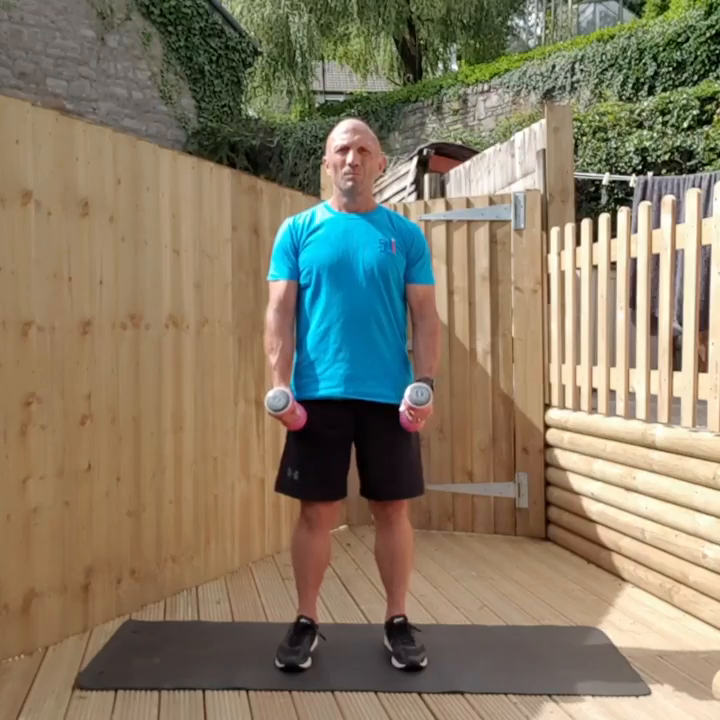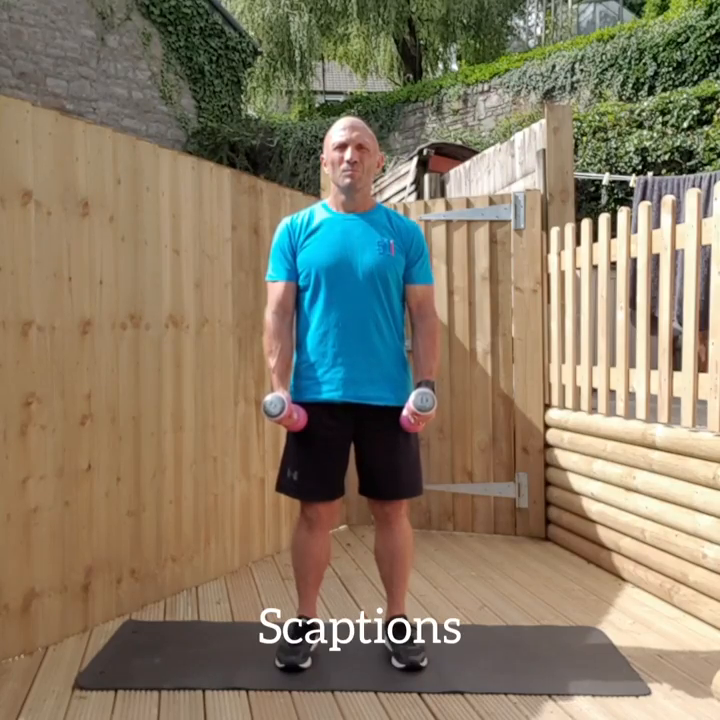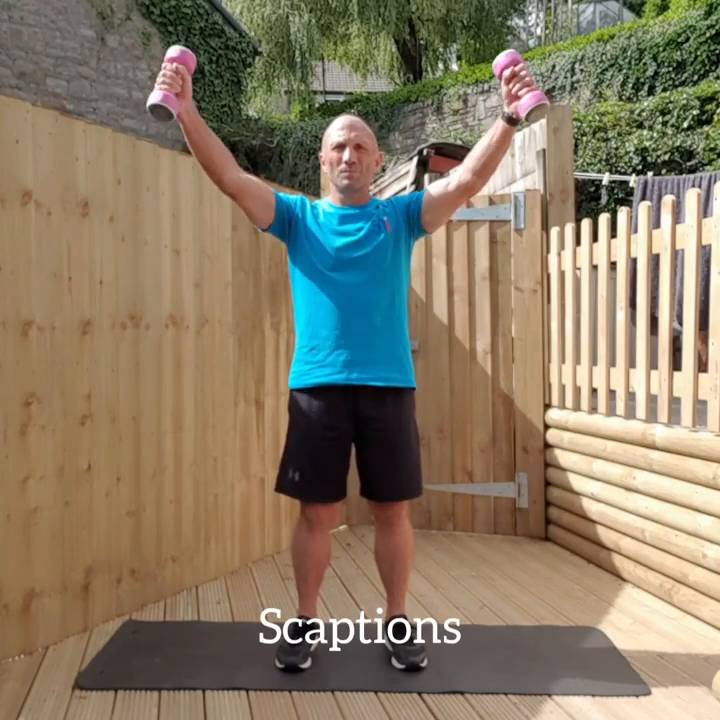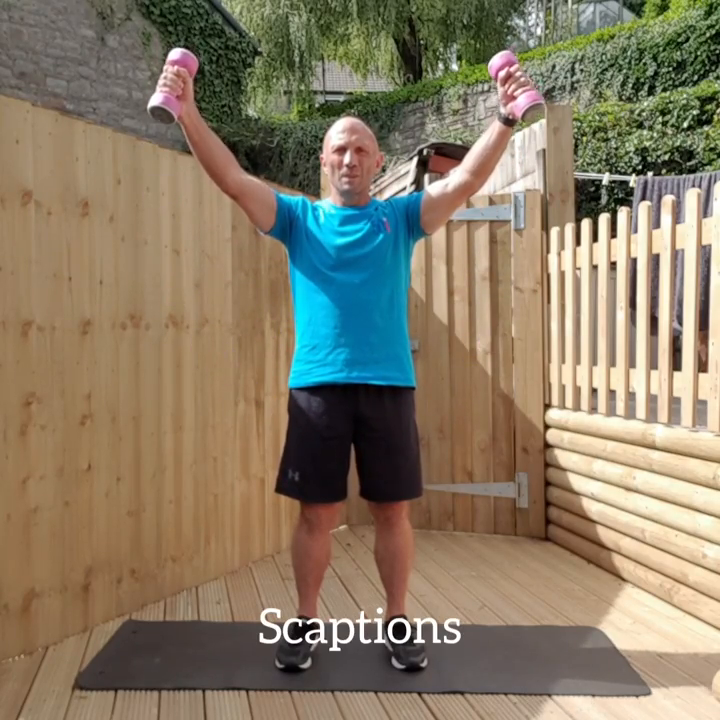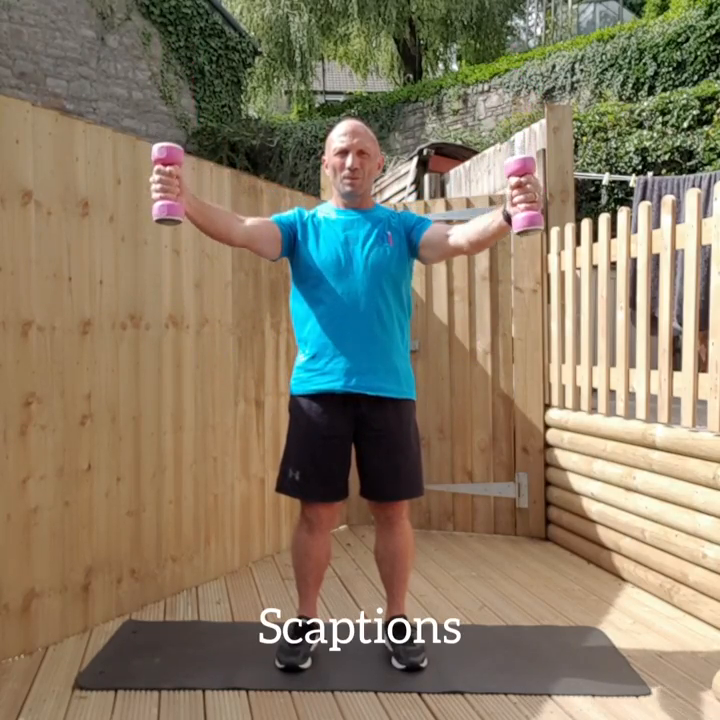
dt=1s
person 1, frame 1
left shoulder: (405, 234)
right shoulder: (298, 230)
left elbow: (425, 314)
right elbow: (280, 310)
left wrist: (424, 383)
right wrist: (280, 385)
left hip: (389, 395)
right hip: (318, 394)
left knee: (392, 509)
right knee: (316, 511)
left ankle: (397, 621)
right ankle: (306, 621)
person 1, frame 2
left shoulder: (404, 233)
right shoulder: (295, 230)
left elbow: (423, 316)
right elbow: (278, 314)
left wrist: (426, 387)
right wrist: (279, 387)
left hip: (389, 397)
right hip: (317, 396)
left knee: (392, 510)
right knee: (316, 512)
left ankle: (397, 621)
right ankle: (305, 622)
person 1, frame 3
left shoulder: (401, 215)
right shoulder: (297, 217)
left elbow: (467, 179)
right elbow: (230, 177)
left wrist: (509, 117)
right wrist: (185, 112)
left hip: (388, 385)
right hip: (316, 386)
left knee: (393, 510)
right knee: (316, 512)
left ankle: (397, 621)
right ankle: (305, 622)
person 1, frame 4
left shoulder: (400, 217)
right shoulder: (298, 218)
left elbow: (466, 179)
right elbow: (233, 179)
left wrist: (505, 118)
right wrist: (188, 113)
left hip: (389, 385)
right hip: (316, 385)
left knee: (393, 511)
right knee: (316, 513)
left ankle: (397, 622)
right ankle: (305, 622)
person 1, frame 5
left shoulder: (402, 226)
right shoulder: (302, 224)
left elbow: (458, 238)
right elbow: (243, 231)
left wrist: (507, 217)
right wrist: (187, 202)
left hip: (389, 390)
right hip: (318, 389)
left knee: (393, 511)
right knee: (316, 512)
left ankle: (397, 622)
right ankle: (305, 622)
